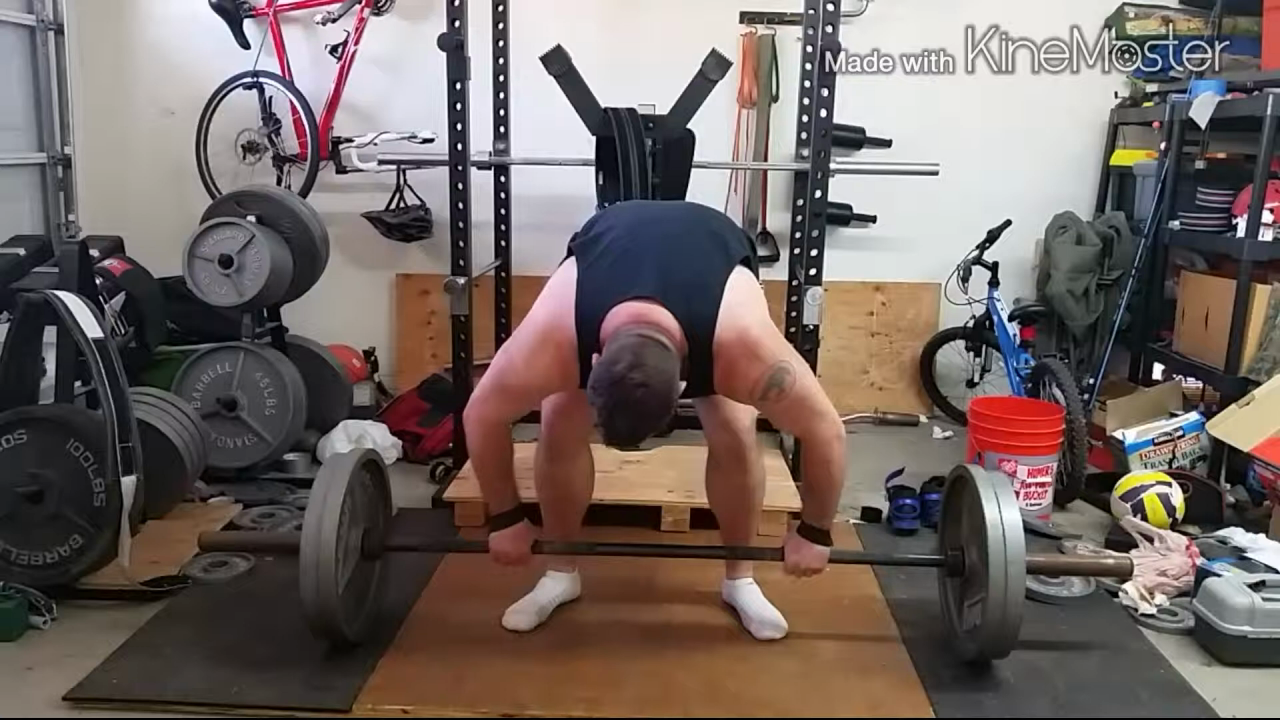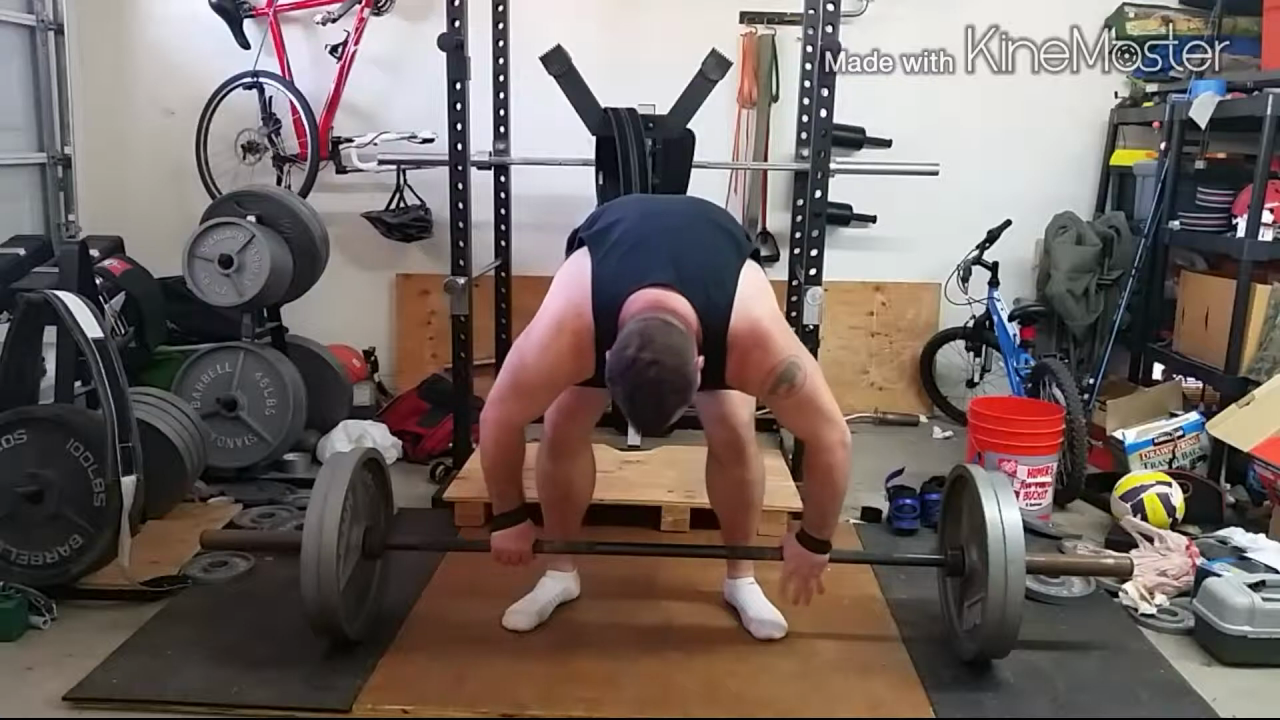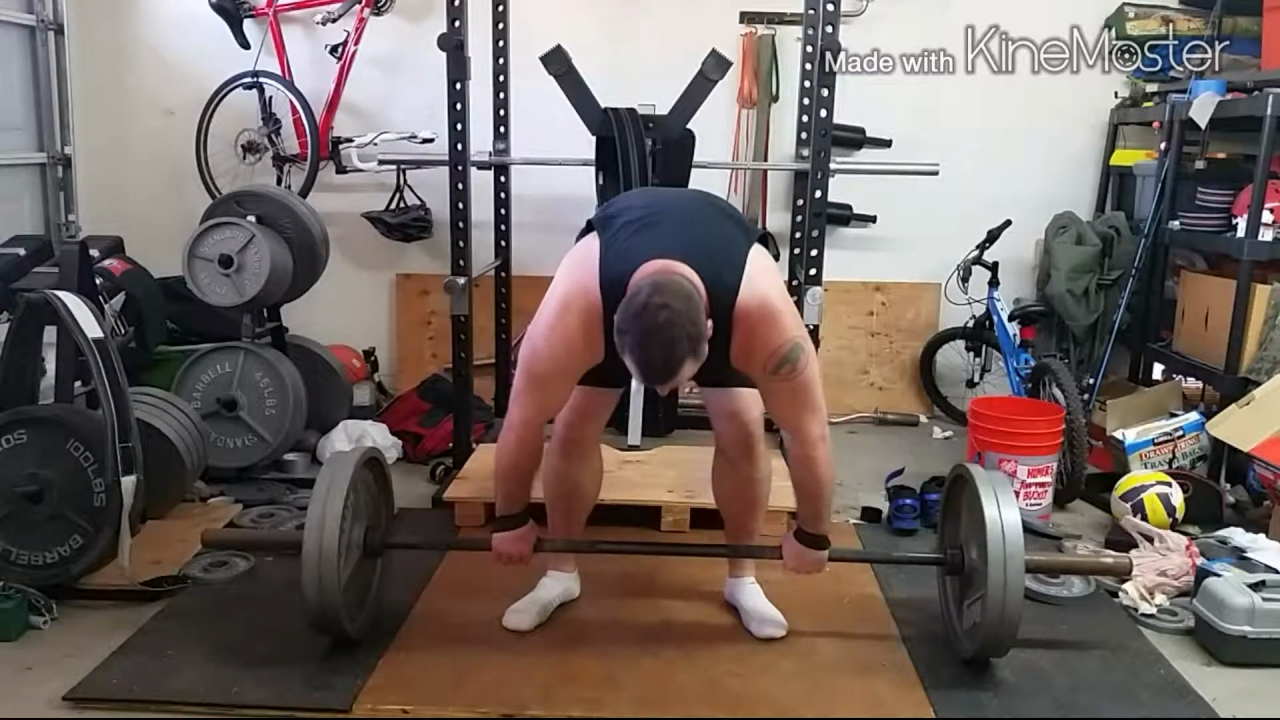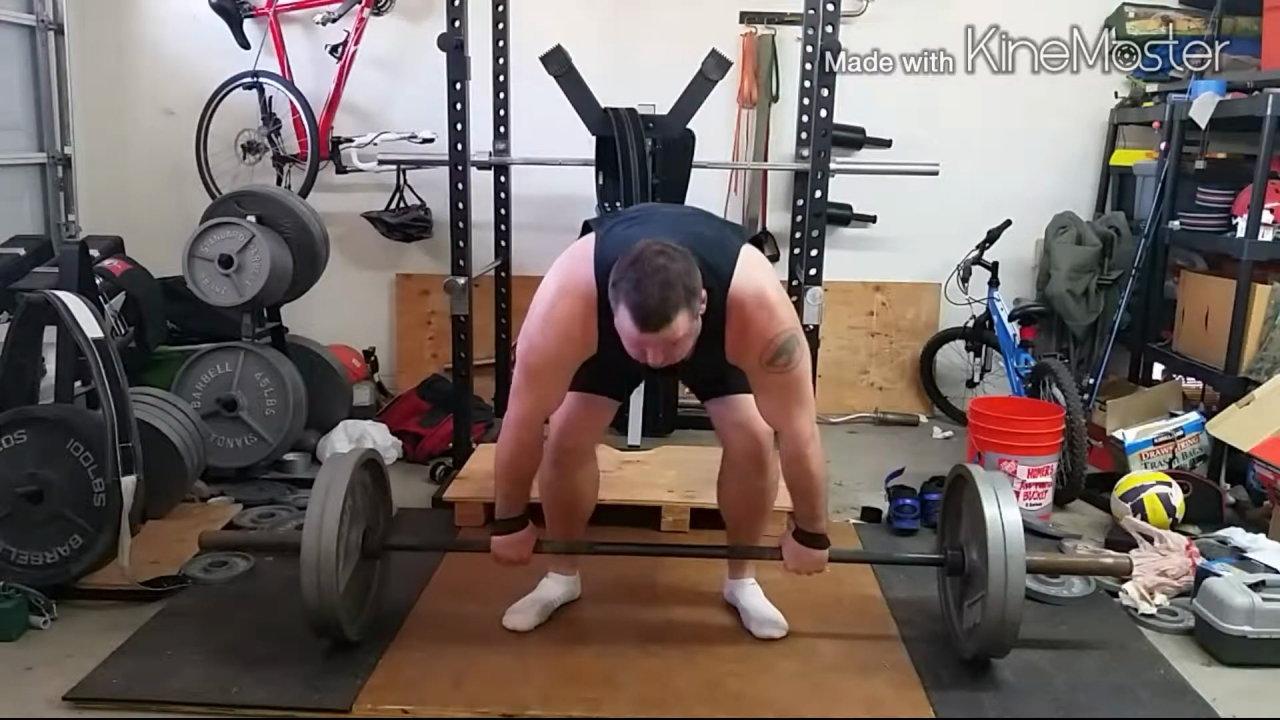
dt=0.4s
person 1, frame 1
left shoulder: (742, 348)
right shoulder: (552, 343)
left elbow: (825, 430)
right elbow: (481, 415)
left wrist: (814, 532)
right wrist: (505, 518)
left knee: (736, 436)
right knee: (558, 429)
left ankle: (739, 577)
right ankle: (561, 571)
person 1, frame 2
left shoulder: (755, 339)
right shoulder: (564, 334)
left elbow: (831, 436)
right elbow: (499, 418)
left wrist: (813, 540)
right wrist: (508, 518)
left knee: (734, 434)
right knee: (562, 427)
left ankle: (740, 576)
right ankle: (560, 571)
person 1, frame 3
left shoulder: (763, 316)
right shoulder: (573, 314)
left elbow: (808, 431)
right elbow: (524, 422)
left wrist: (811, 534)
right wrist: (510, 521)
left hip: (723, 265)
left knee: (743, 432)
right knee: (573, 428)
left ankle: (742, 577)
right ankle: (561, 571)
person 1, frame 4
left shoulder: (756, 306)
right shoulder: (568, 302)
left elbow: (796, 430)
right elbow: (524, 419)
left wrist: (810, 533)
right wrist: (509, 522)
left knee: (752, 442)
right knee: (567, 438)
left ankle: (741, 578)
right ankle: (562, 574)
